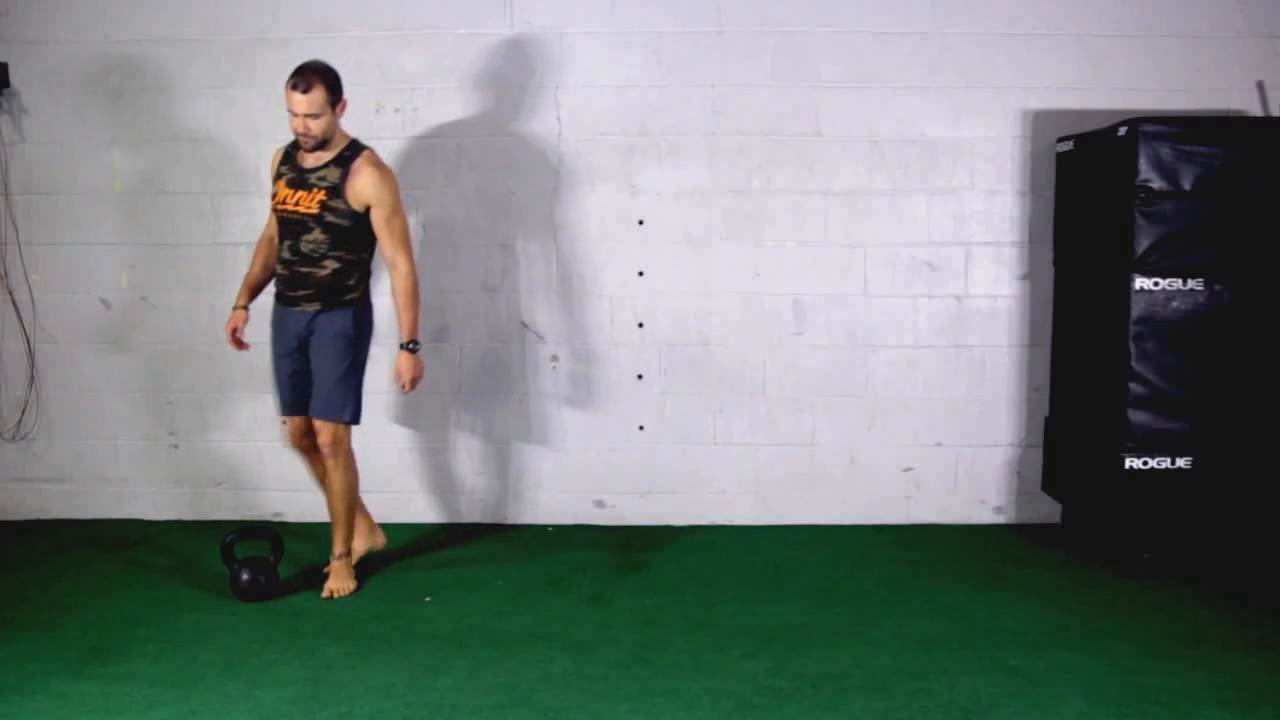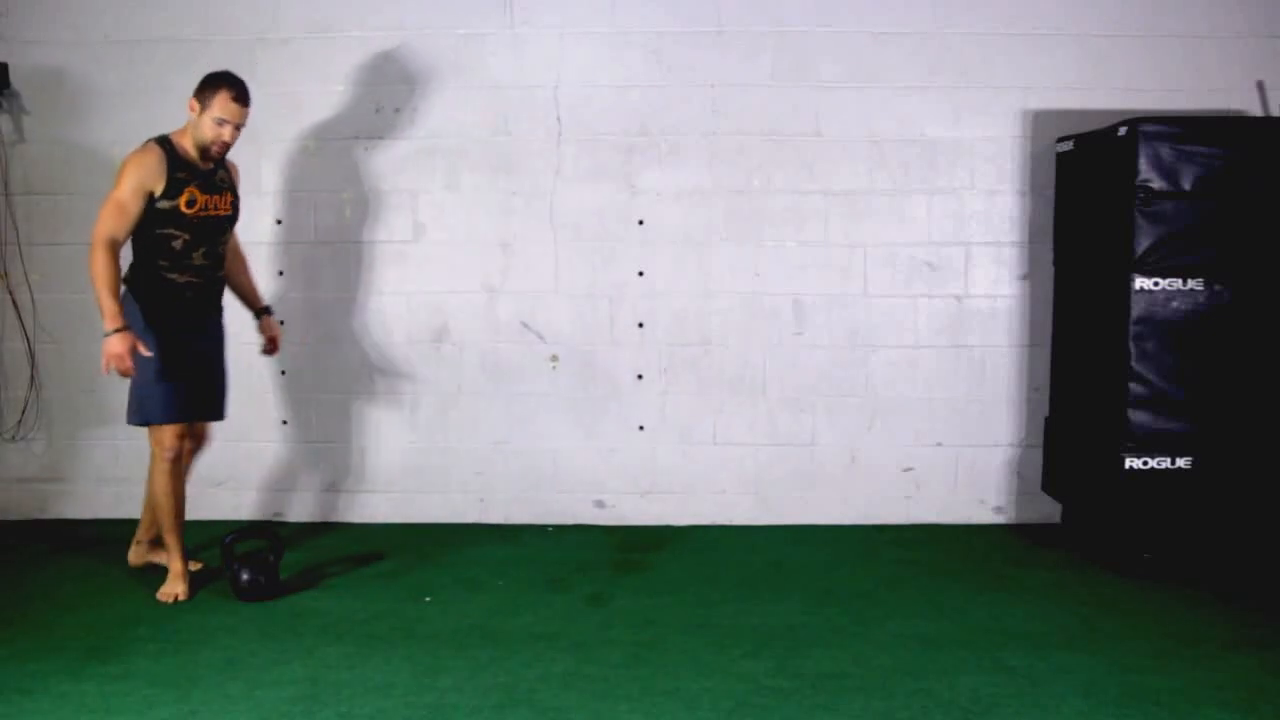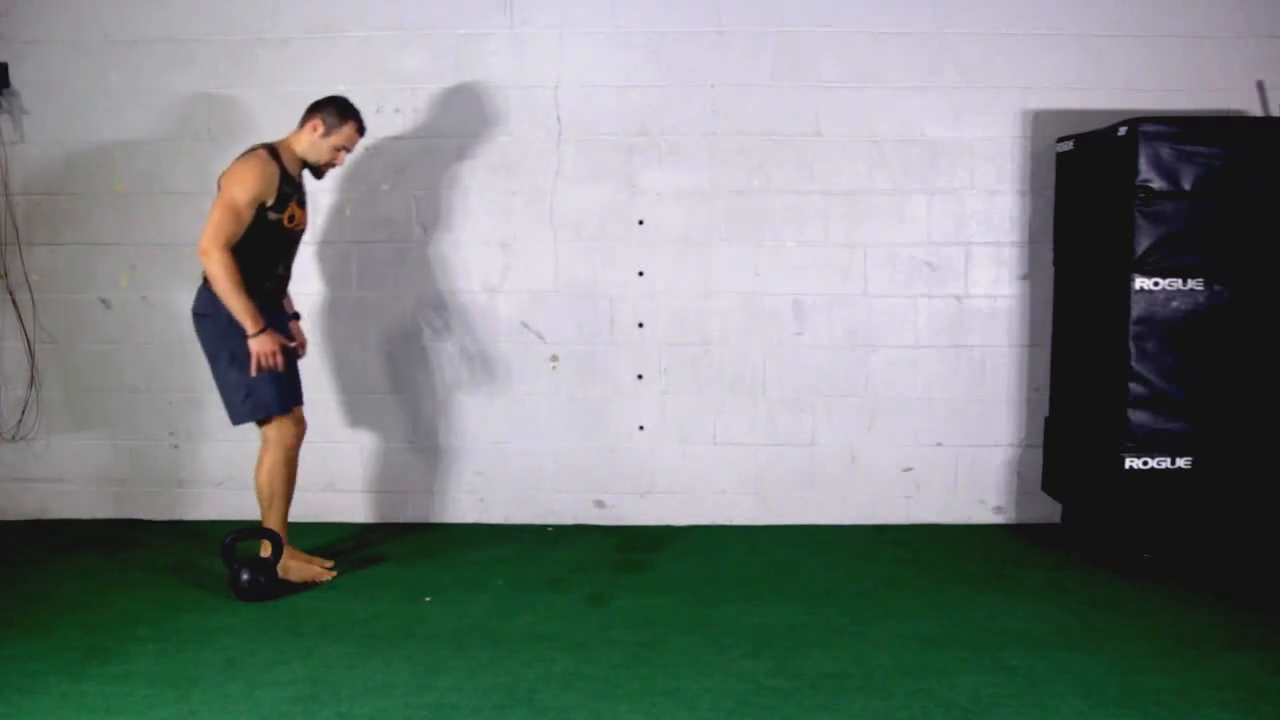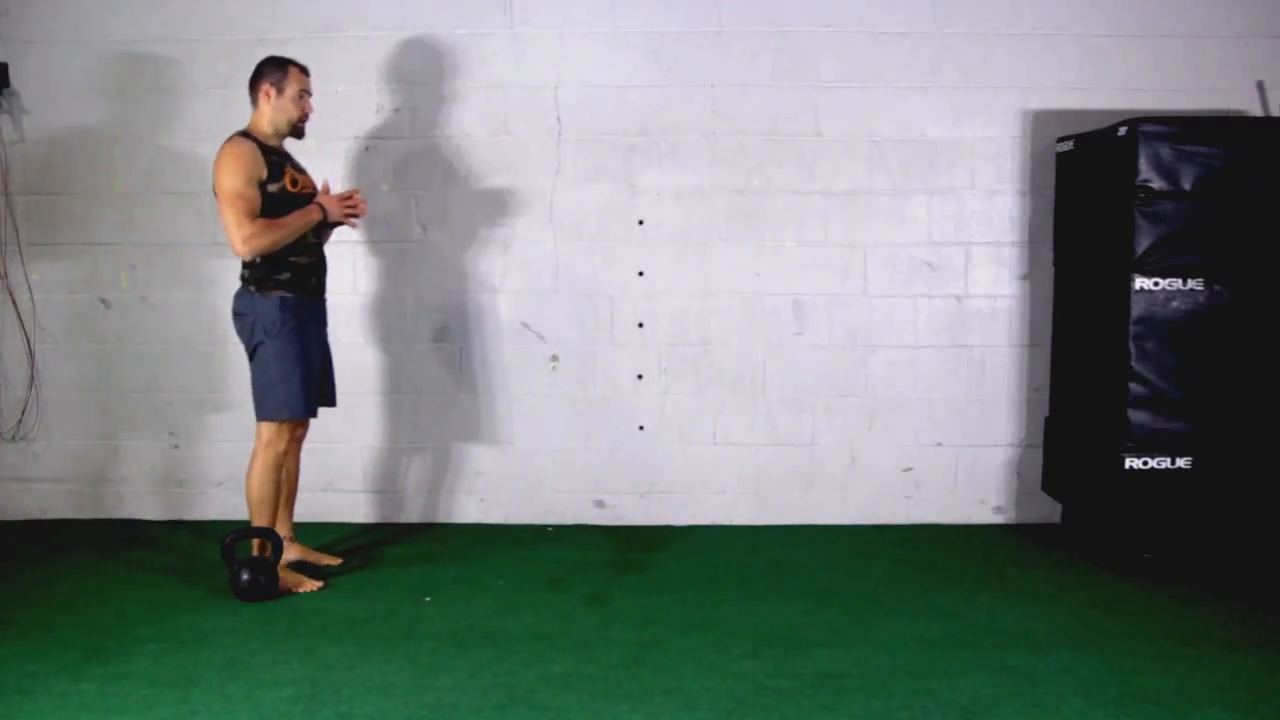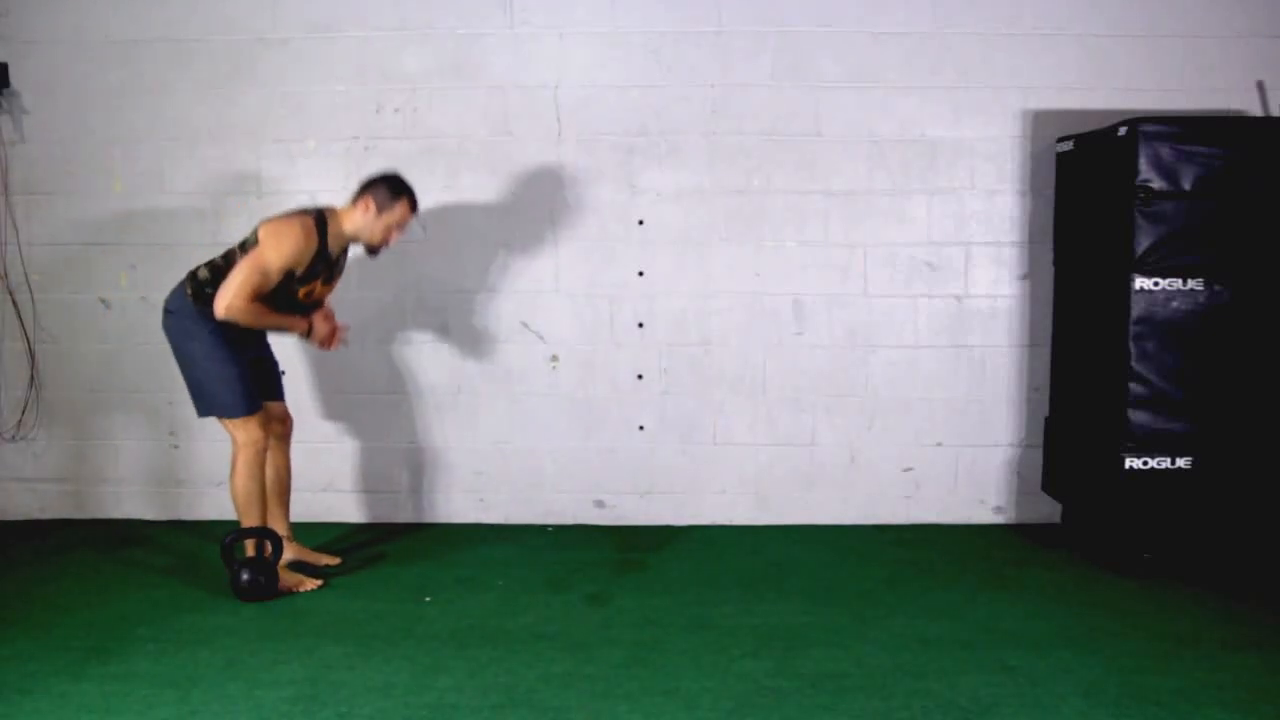
dt=1s
person 1, frame 1
left shoulder: (367, 174)
right shoulder: (283, 160)
left elbow: (400, 261)
left wrist: (409, 344)
right wrist: (243, 301)
left hip: (339, 318)
right hip: (288, 316)
left knee: (331, 438)
right knee: (299, 435)
left ankle: (340, 556)
right ankle: (364, 528)
person 1, frame 2
left shoulder: (226, 173)
right shoulder: (149, 163)
right elbow: (104, 244)
left wrist: (260, 311)
right wrist: (116, 327)
left hip: (206, 319)
right hip: (157, 320)
left knee: (190, 439)
right knee: (168, 444)
left ankle: (147, 540)
right ankle: (176, 564)
person 1, frame 3
left shoulder: (294, 178)
right shoulder: (258, 169)
right elbow: (212, 249)
left wrist: (288, 317)
right wrist: (255, 329)
left hip: (262, 312)
right hip: (230, 315)
left knee: (290, 429)
right knee: (281, 432)
left ankle: (276, 541)
right ankle: (277, 555)
person 1, frame 4
left shoulder: (283, 158)
right shoulder: (240, 154)
right elbow: (247, 241)
left wrist: (332, 216)
right wrist: (319, 210)
left hip: (304, 305)
right hip: (272, 307)
left knee: (294, 432)
right knee: (275, 437)
left ankle: (285, 543)
right ankle: (259, 561)
person 1, frame 5
left shoulder: (339, 247)
right shoulder: (297, 235)
left elbow: (305, 301)
right elbow: (228, 305)
left wrist: (321, 324)
right wrist: (304, 327)
left hip: (239, 328)
right hip: (198, 316)
left knee: (279, 425)
right knee: (253, 435)
left ankle: (283, 544)
